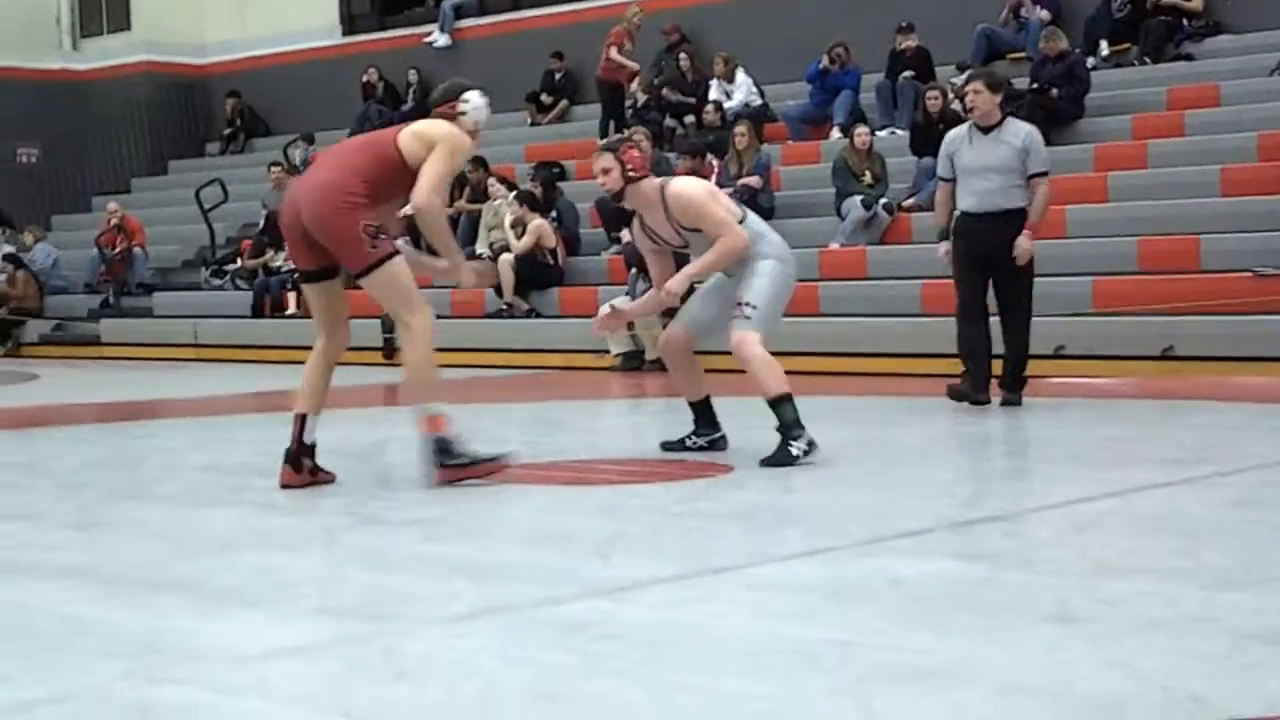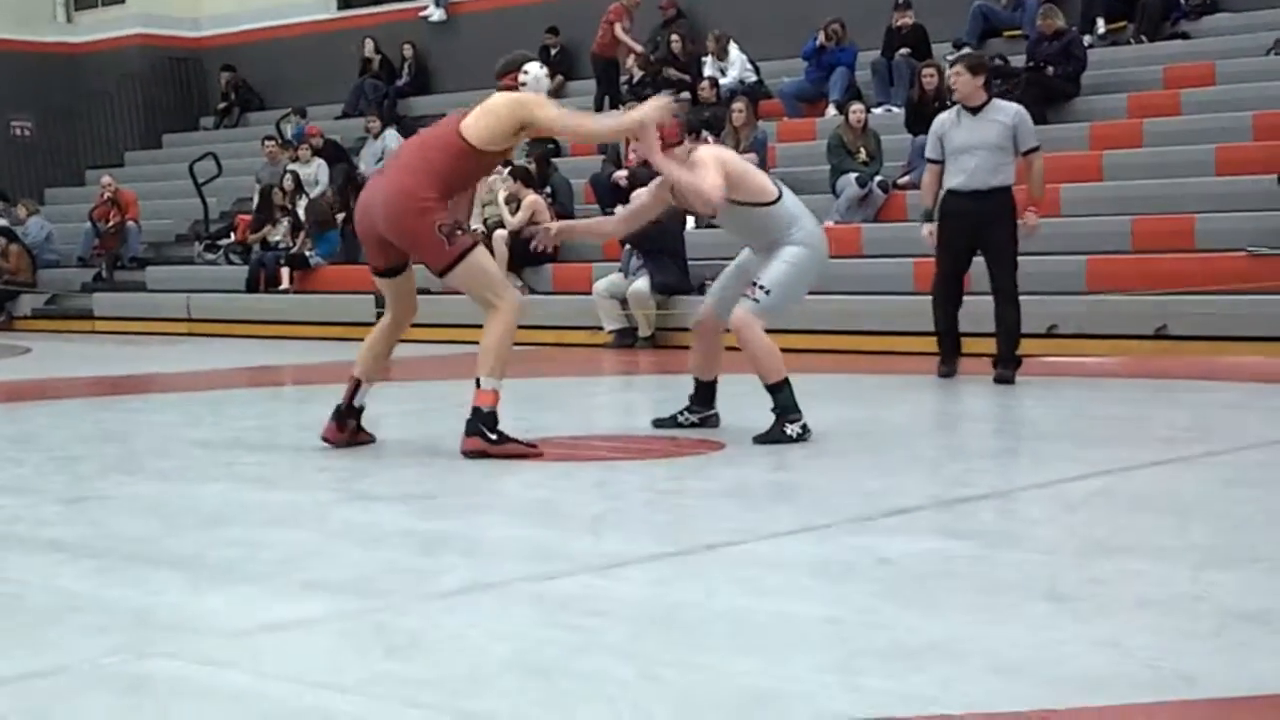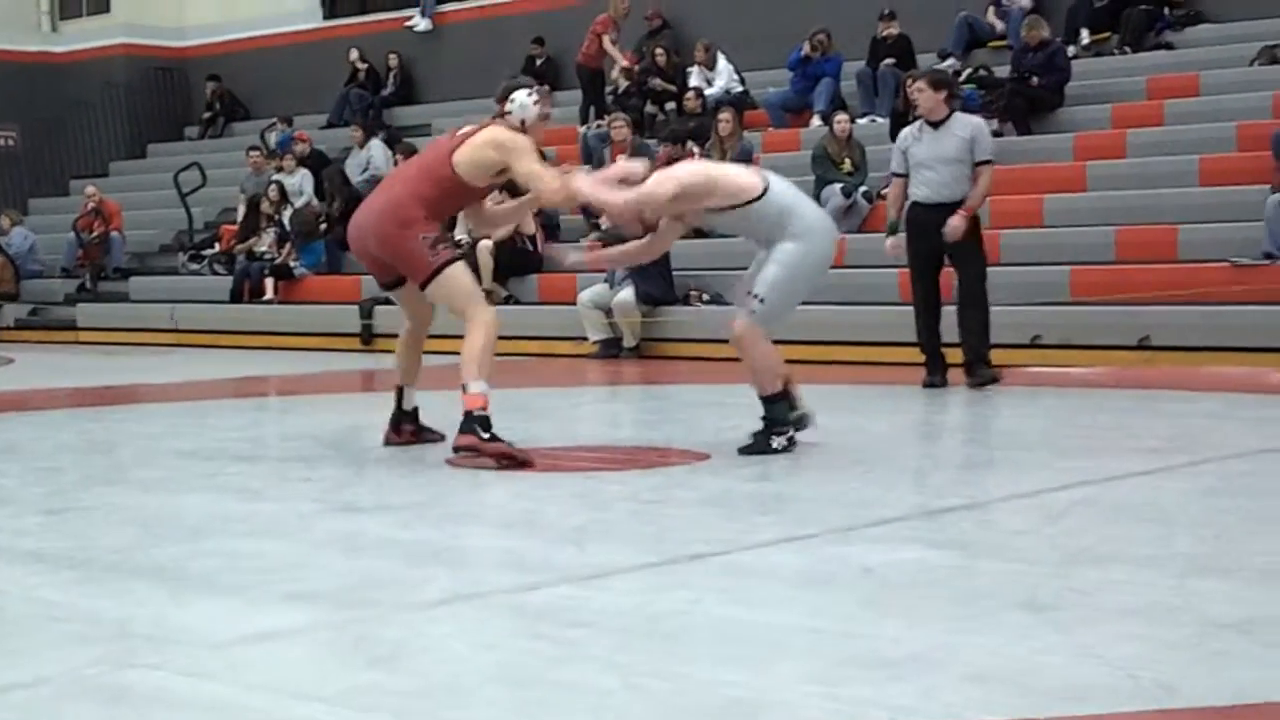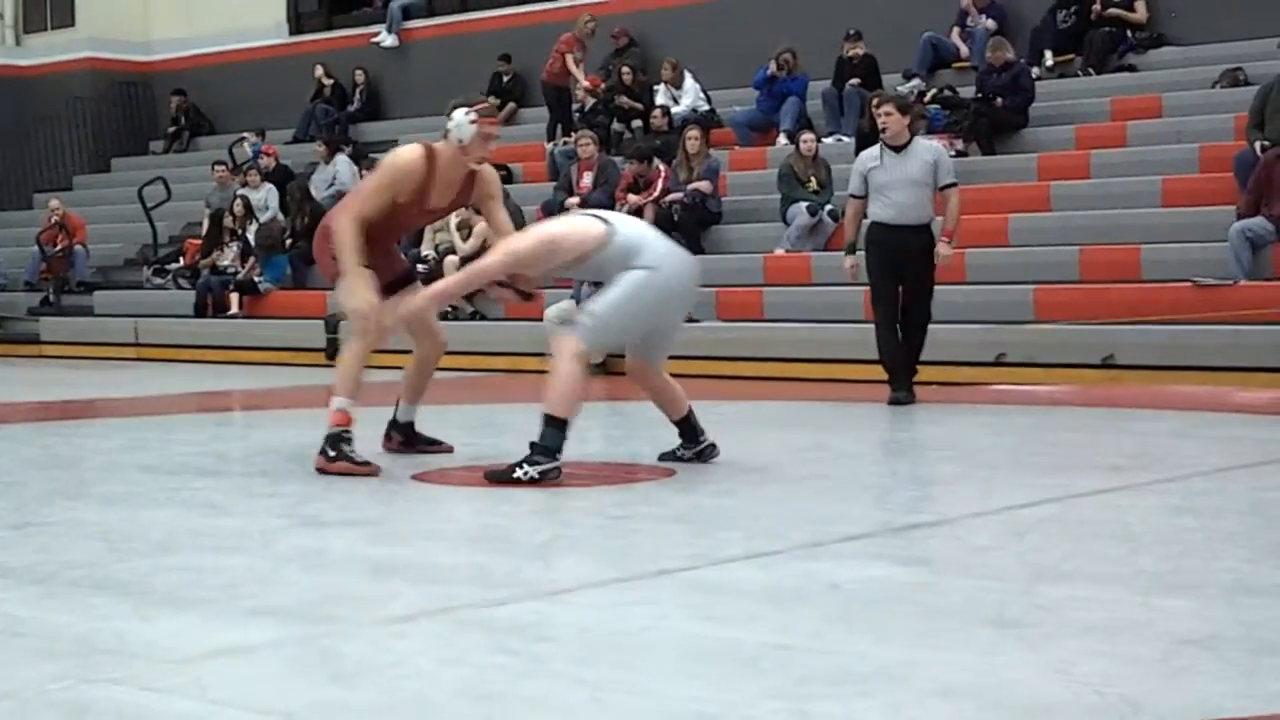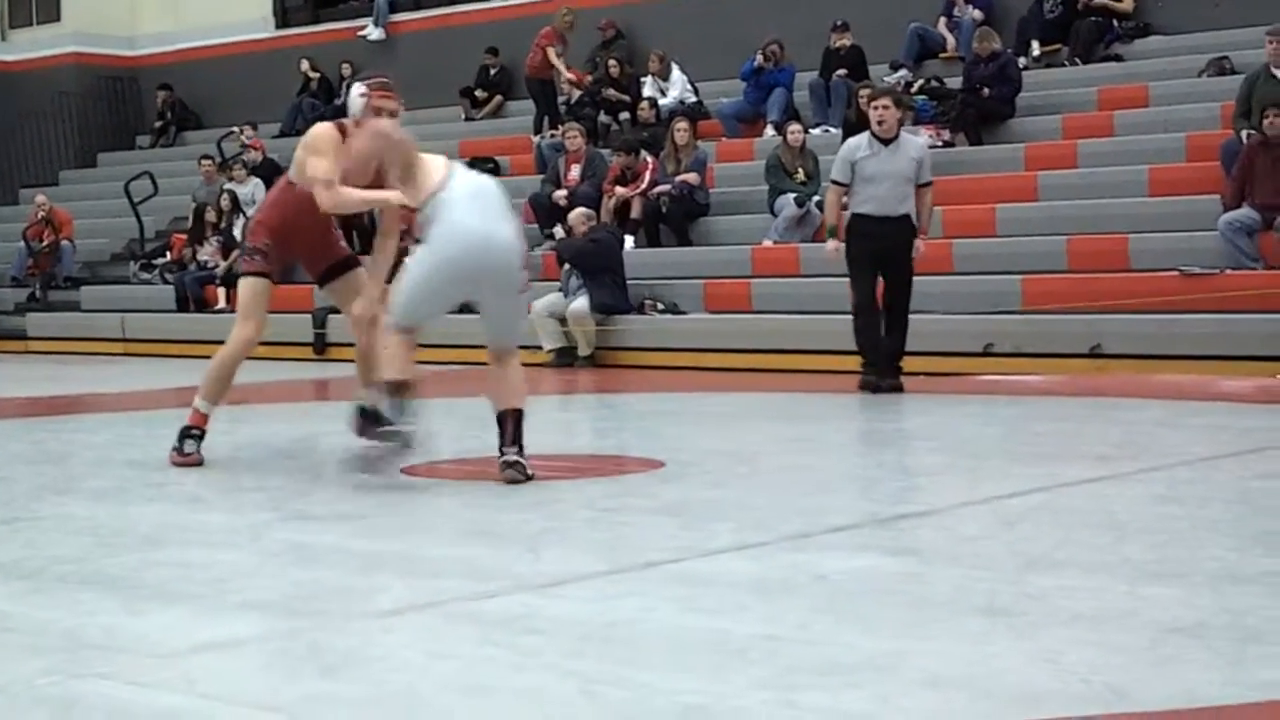
dt=0.4s
person 1, frame 1
left shoulder: (406, 137)
right shoulder: (455, 139)
right elbow: (424, 203)
left wrist: (438, 267)
right wrist: (458, 263)
left hip: (298, 201)
right hip: (337, 202)
left knee: (332, 337)
right knee: (416, 319)
left ankle: (299, 459)
right ankle: (444, 452)
person 1, frame 2
left shoulder: (479, 117)
right shoulder: (518, 105)
right elbow: (598, 130)
right wrist: (648, 112)
left hip: (371, 205)
right hip: (412, 205)
left knee: (401, 312)
right knee: (503, 304)
left ankle: (345, 419)
right ankle: (482, 426)
person 1, frame 3
left shoulder: (471, 137)
right shoulder: (508, 143)
left elbow: (487, 219)
right elbow: (558, 193)
left wrist: (533, 199)
left hip: (365, 224)
right hip: (402, 225)
left knee: (421, 317)
right knee: (481, 317)
left ankle: (404, 420)
right ankle: (474, 427)
person 1, frame 4
left shoulder: (483, 179)
right shoulder: (409, 162)
left elbow: (506, 239)
right elbow: (345, 217)
right wrist: (355, 278)
left hip: (379, 247)
right hip: (341, 239)
left knee: (433, 342)
right knee: (370, 327)
left ankle: (401, 430)
right ankle: (334, 443)
person 1, frame 5
left shoulder: (391, 153)
right shoulder: (323, 138)
left elbow: (399, 212)
right elbow: (328, 200)
right wrist: (386, 196)
left hip: (319, 235)
right hip: (272, 231)
left knee: (371, 320)
right knee: (245, 337)
left ankle: (368, 411)
right ankle: (193, 429)
person 2, frame 1
left shoulder: (1025, 135)
right shoulder: (953, 139)
left elbow: (1041, 188)
right elbow: (945, 191)
left wrist: (1029, 233)
right wrist: (943, 236)
left hip: (1011, 228)
right hip: (969, 230)
left knee: (1015, 312)
right knee: (969, 309)
left ankle: (1012, 385)
right ankle: (976, 383)
person 2, frame 2
left shoulder: (1013, 114)
right shoulder: (943, 122)
left elbow: (1034, 162)
right elbow: (932, 172)
left wrist: (1032, 207)
right wrist: (927, 217)
left hip: (997, 205)
right hip: (955, 207)
left knee: (1004, 286)
right knee: (945, 285)
left ankle: (1006, 361)
right ankle: (948, 353)
person 2, frame 3
left shoulder: (973, 127)
right shoulder: (907, 137)
left elbow: (984, 176)
right elbow: (897, 186)
left wrist: (964, 214)
right wrist: (892, 229)
left hip: (960, 217)
right hip: (921, 219)
left knee: (973, 289)
right knee: (925, 297)
left ankle: (977, 363)
right ankle: (935, 367)
person 2, frame 4
left shoulder: (933, 152)
right shoulder: (866, 159)
left elbow: (952, 198)
right elbow: (855, 207)
left wrist: (946, 239)
right wrist: (850, 249)
left hip: (920, 239)
right hip: (881, 239)
left knee: (917, 315)
right knee: (885, 315)
left ankle: (906, 376)
right ankle: (898, 383)
person 2, frame 5
left shoulder: (918, 148)
right shoulder: (852, 148)
left elbow: (924, 194)
right elbow: (834, 194)
left wrist: (921, 234)
right wrist: (832, 234)
left hip: (900, 230)
right hip: (862, 229)
left knee: (898, 303)
right knee: (864, 301)
left ankle: (890, 369)
right ankle: (872, 369)
person 3, frame 1
left shoulder: (681, 192)
right shoulder: (641, 229)
left elbow: (736, 239)
right elbow: (664, 292)
left wrist: (686, 275)
right wrist: (626, 313)
left hip: (766, 259)
right hip: (731, 271)
left knee: (743, 341)
right knee: (671, 343)
left ankle: (795, 436)
right ankle: (708, 430)
person 3, frame 2
left shoulder: (708, 159)
right shoulder: (668, 185)
left elbow: (710, 196)
right elbow: (618, 226)
left wrist: (661, 160)
right wrist: (567, 227)
left hip: (800, 242)
right hip: (764, 248)
left knee: (743, 321)
right knee: (705, 322)
left ankle: (791, 418)
right ankle: (701, 407)
person 3, frame 3
left shoulder: (674, 182)
right shoulder: (679, 208)
left elbow: (620, 203)
right elbow: (644, 251)
left wrist: (582, 184)
right wrist: (582, 259)
left hip: (807, 235)
right hip: (791, 237)
left knee: (746, 332)
right knee: (748, 331)
left ankle: (780, 428)
right ankle: (787, 413)
person 3, frame 4
left shoulder: (525, 246)
right shoulder: (557, 234)
left elbow: (454, 286)
left wrist: (407, 308)
left hip: (659, 272)
right hip: (680, 266)
left knee: (570, 351)
right knee: (643, 369)
left ankle: (544, 458)
right ankle: (696, 443)
person 3, frame 5
left shoulder: (425, 169)
right shoulder: (488, 186)
left hip: (452, 247)
right hip: (506, 255)
left knee: (397, 329)
right knee: (504, 357)
left ankle: (399, 421)
right ankle: (512, 452)
